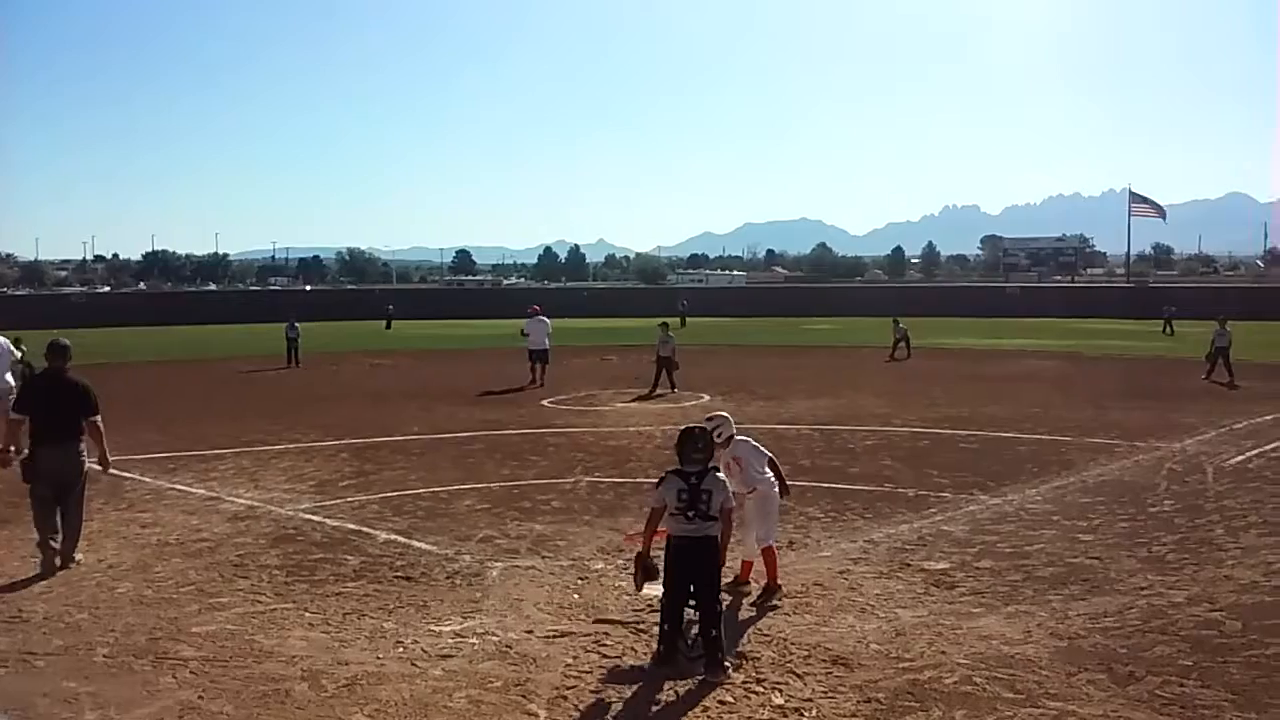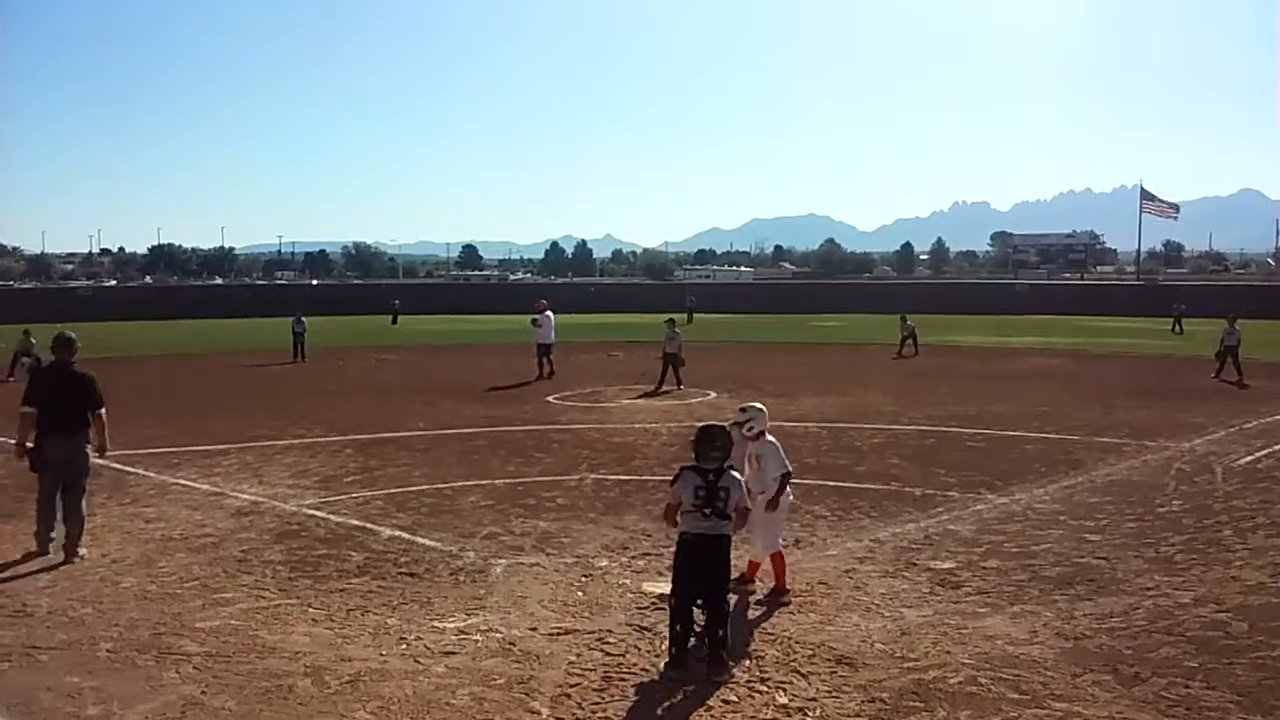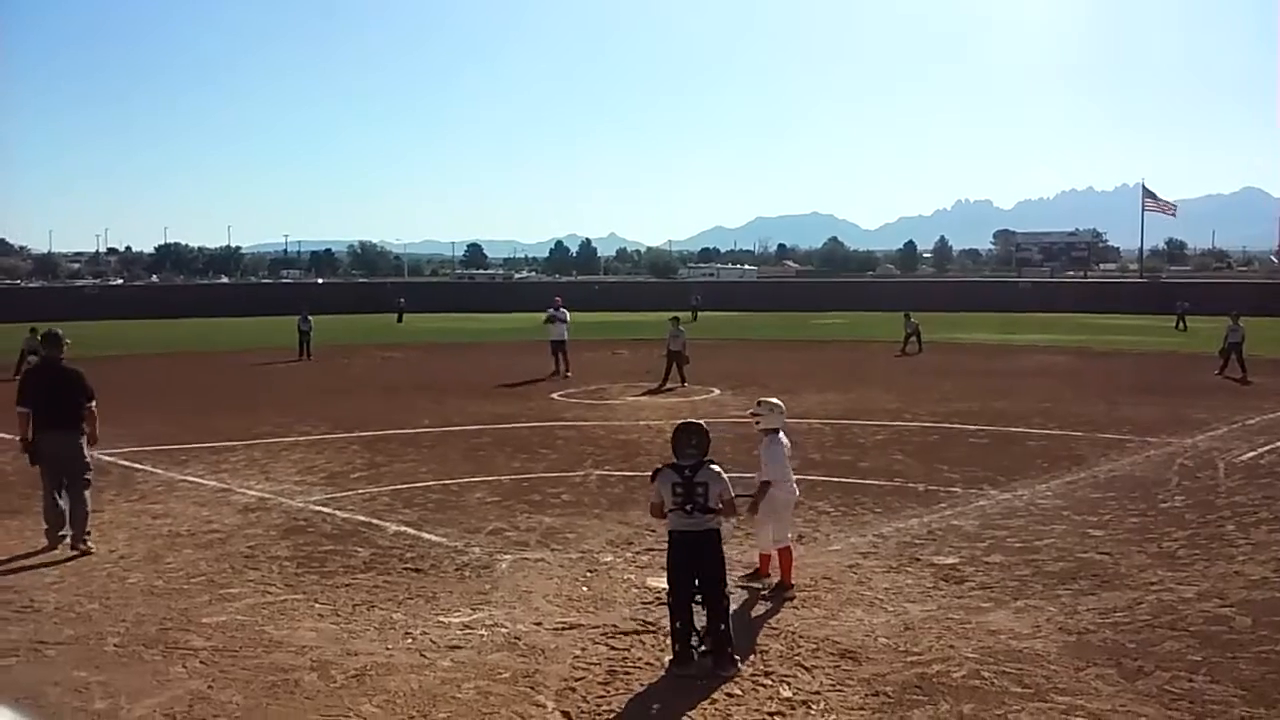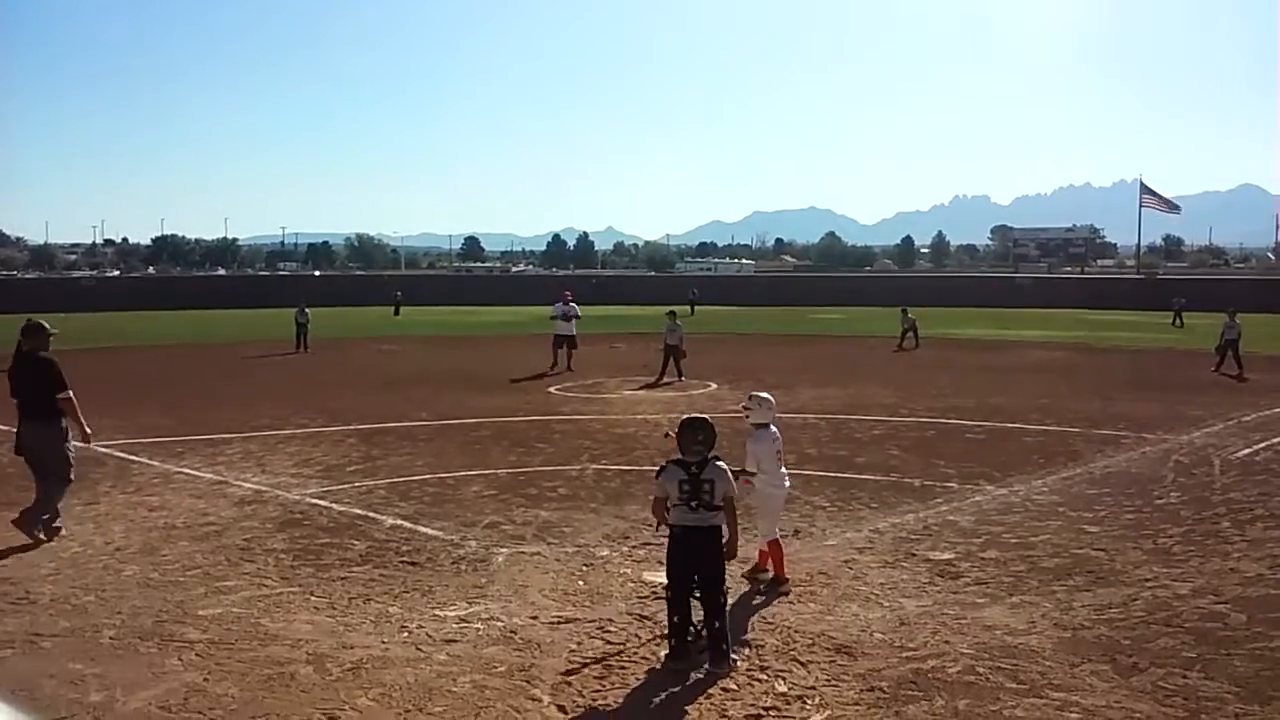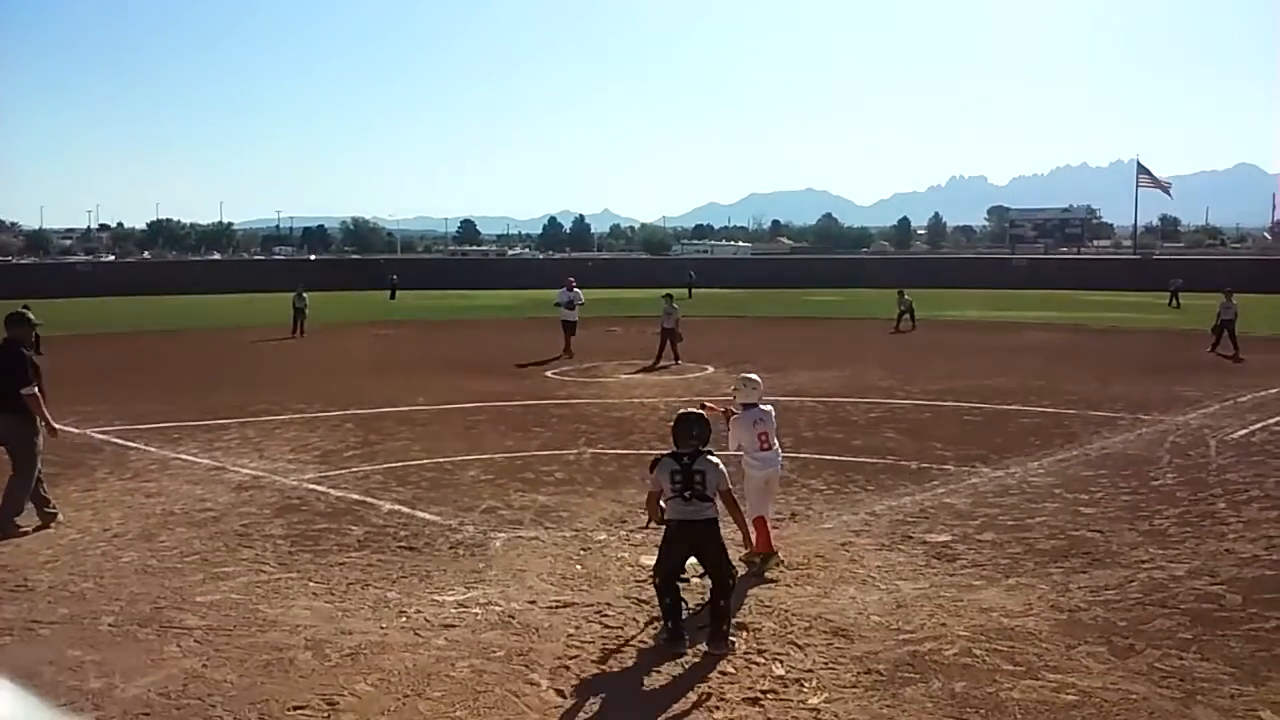
dt=0.4s
person 1, frame 1
left shoulder: (668, 481)
right shoulder: (719, 481)
left elbow: (654, 519)
right elbow: (727, 521)
left wrist: (645, 551)
right wrist: (722, 550)
left hip: (677, 547)
right hip: (707, 547)
left knee: (672, 603)
right knee: (710, 607)
left ankle: (666, 654)
right ankle: (715, 664)
person 1, frame 2
left shoulder: (684, 477)
right shoulder: (734, 481)
left elbow: (669, 515)
right elbow: (742, 518)
left hip: (689, 544)
right hip: (719, 546)
left knee: (681, 604)
right knee: (717, 605)
left ankle: (678, 661)
right ankle: (718, 663)
person 1, frame 3
left shoulder: (663, 475)
right shoulder: (715, 473)
left elbow: (656, 511)
right elbow: (730, 509)
left hip: (679, 542)
right hip: (709, 541)
left knee: (679, 601)
right knee: (717, 600)
left ankle: (683, 658)
right ankle: (724, 658)
person 1, frame 4
left shoulder: (669, 471)
right shoulder: (720, 470)
left elbow: (657, 509)
right elbow: (730, 510)
right wrist: (733, 540)
left hip: (680, 537)
right hip: (711, 537)
left knee: (678, 596)
right knee: (714, 598)
left ankle: (680, 652)
right ankle: (719, 656)
person 1, frame 5
left shoulder: (662, 464)
right shoulder: (713, 464)
left elbow: (652, 504)
right elbow: (729, 502)
left wrist: (661, 517)
right wrist: (745, 531)
left hip: (676, 530)
right hip: (707, 529)
left knee: (664, 579)
right knee: (724, 580)
left ankle: (675, 635)
right ankle: (719, 638)
person 2, frame 1
left shoulder: (31, 385)
right shoulder: (80, 386)
right elbow: (94, 423)
right wrist: (103, 452)
left hip: (42, 453)
right hip: (73, 452)
left knee: (43, 505)
right knee: (72, 507)
left ankle: (50, 550)
right ankle: (68, 555)
person 2, frame 2
left shoulder: (39, 377)
right shoulder: (86, 379)
left elbow: (28, 414)
right elbow: (98, 416)
left wrist: (21, 442)
right wrist: (102, 441)
left hip: (48, 444)
right hip: (78, 444)
left knee: (47, 496)
right knee: (75, 497)
left ankle: (43, 543)
right ankle: (72, 549)
person 2, frame 3
left shoulder: (30, 376)
right shoulder: (74, 374)
left elbow: (23, 412)
right elbow: (90, 409)
left wrist: (24, 438)
right wrist: (93, 432)
left hip: (44, 439)
right hip: (72, 438)
left knee: (51, 489)
right knee: (79, 488)
left ankle: (55, 535)
right ankle: (80, 538)
person 2, frame 4
left shoulder: (16, 367)
right shoulder: (47, 363)
left elbow: (17, 400)
right elbow: (65, 398)
right wrist: (82, 426)
left hip: (28, 429)
right hip: (51, 428)
left knee: (43, 479)
right knee: (61, 477)
left ankle: (50, 526)
right ankle: (30, 519)
person 2, frame 5
right shoulder: (20, 356)
right elbow: (30, 393)
right wrist: (47, 421)
right hip: (22, 420)
left knee: (29, 469)
right knee: (25, 473)
left ankle: (46, 510)
person 3, frame 1
left shoulder: (743, 444)
right shoulder: (724, 458)
left elbow: (769, 459)
right elbow: (732, 489)
left wrist: (782, 483)
left hip: (765, 494)
right hip: (749, 498)
left knee: (764, 539)
right knee: (748, 539)
left ankle: (773, 585)
right ankle: (743, 579)
person 3, frame 2
left shoulder: (769, 445)
right shoulder: (751, 446)
left elbow: (786, 473)
left wrist: (776, 498)
left hip: (773, 501)
right hip: (759, 499)
left knee: (771, 543)
right knee: (759, 541)
left ankle: (782, 589)
right ankle: (748, 578)
person 3, frame 3
left shoulder: (771, 446)
right shoulder: (776, 439)
left elbow: (768, 480)
left wrist: (755, 503)
right wrist: (759, 499)
left hip: (780, 496)
right hip: (773, 495)
left knee: (780, 538)
right knee: (763, 530)
left ankle: (786, 584)
right ankle: (763, 571)
person 3, frame 4
left shoulder: (755, 440)
right shoulder: (772, 432)
left elbow: (751, 472)
right wrist: (746, 475)
left hip: (767, 489)
right hip: (776, 485)
left knee: (769, 532)
right knee: (765, 528)
left ankle: (781, 578)
right ankle: (761, 566)
person 3, frame 5
left shoulder: (737, 422)
right shoulder: (768, 412)
left elbow: (733, 446)
left hip: (755, 470)
right hip: (774, 467)
left knee: (755, 511)
right knee: (764, 509)
left ankle: (769, 551)
right ankle: (758, 549)
